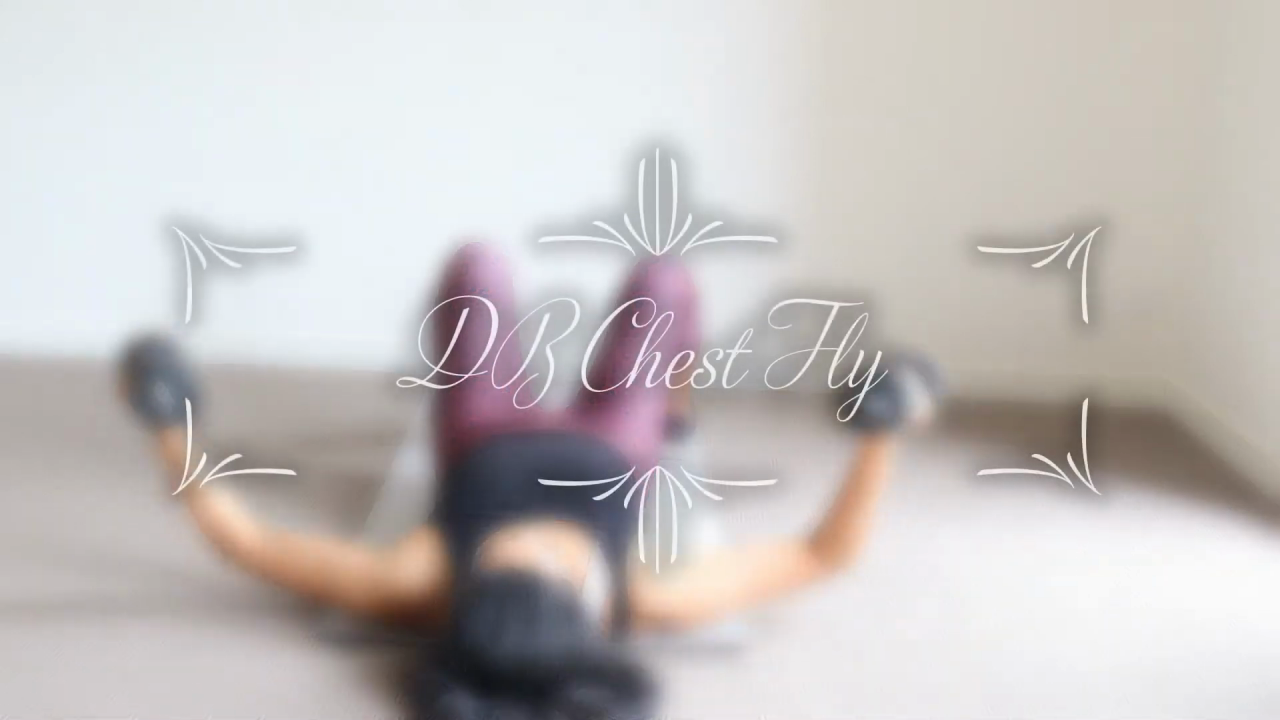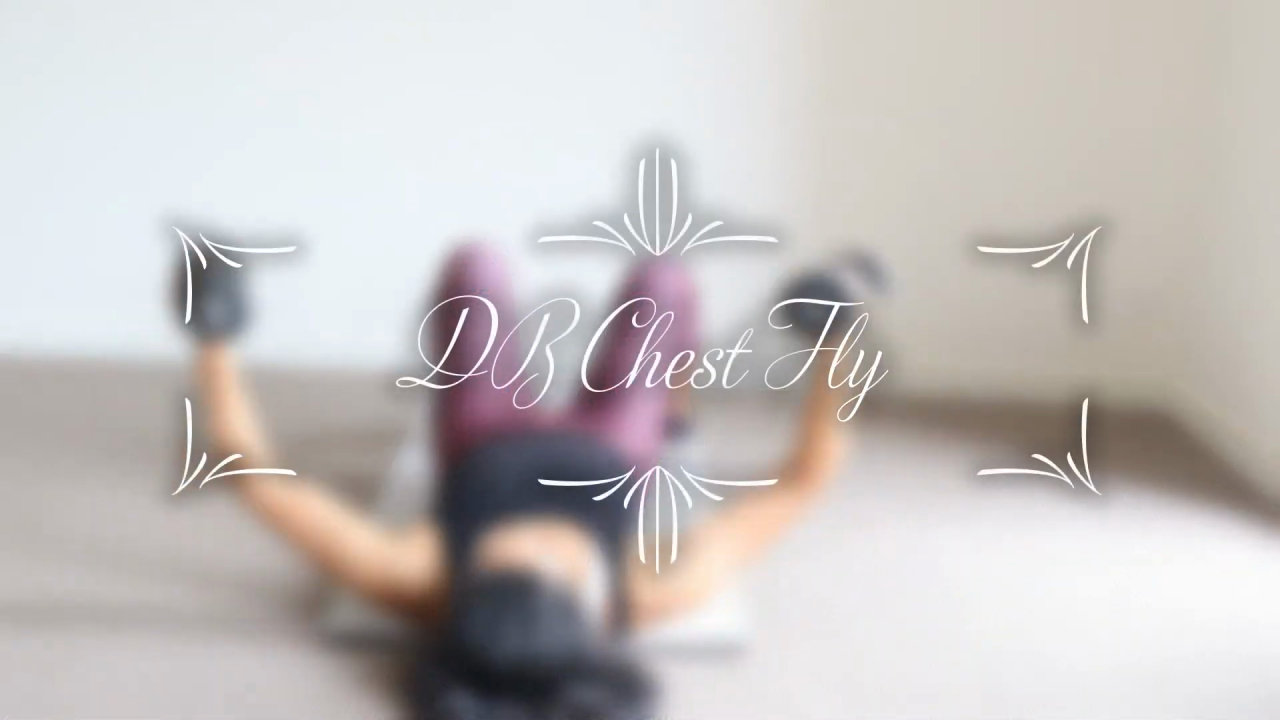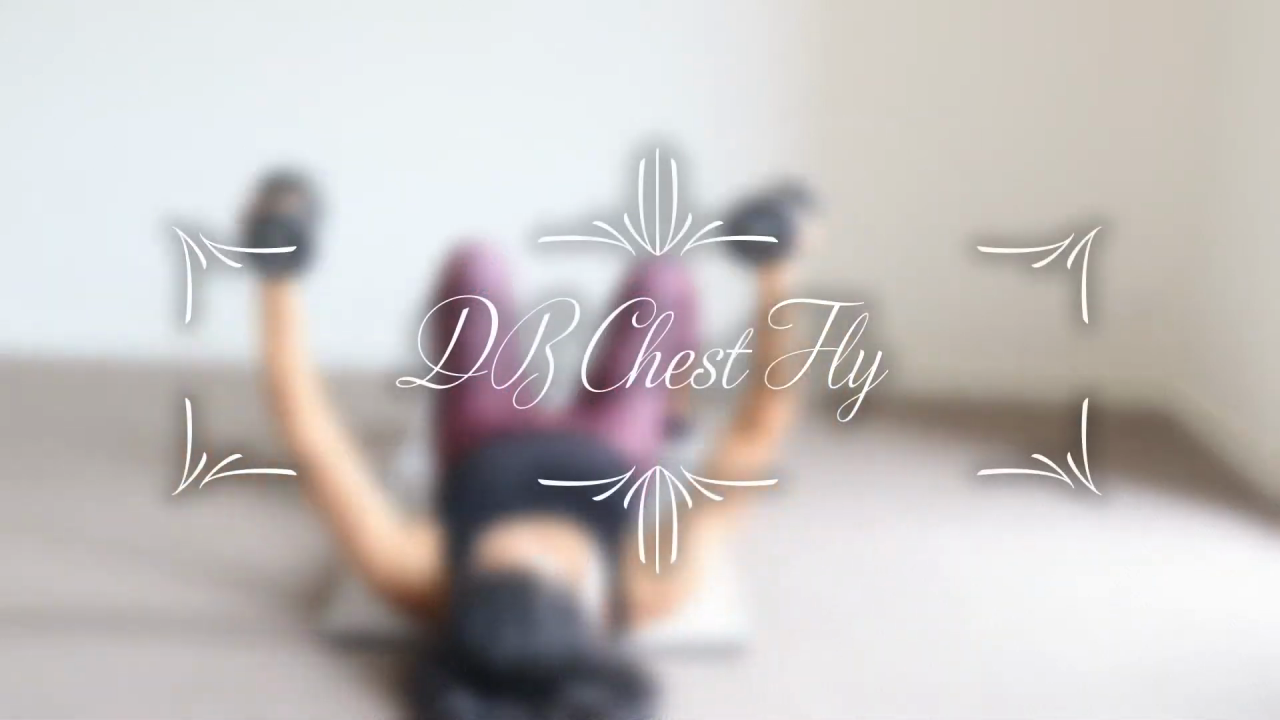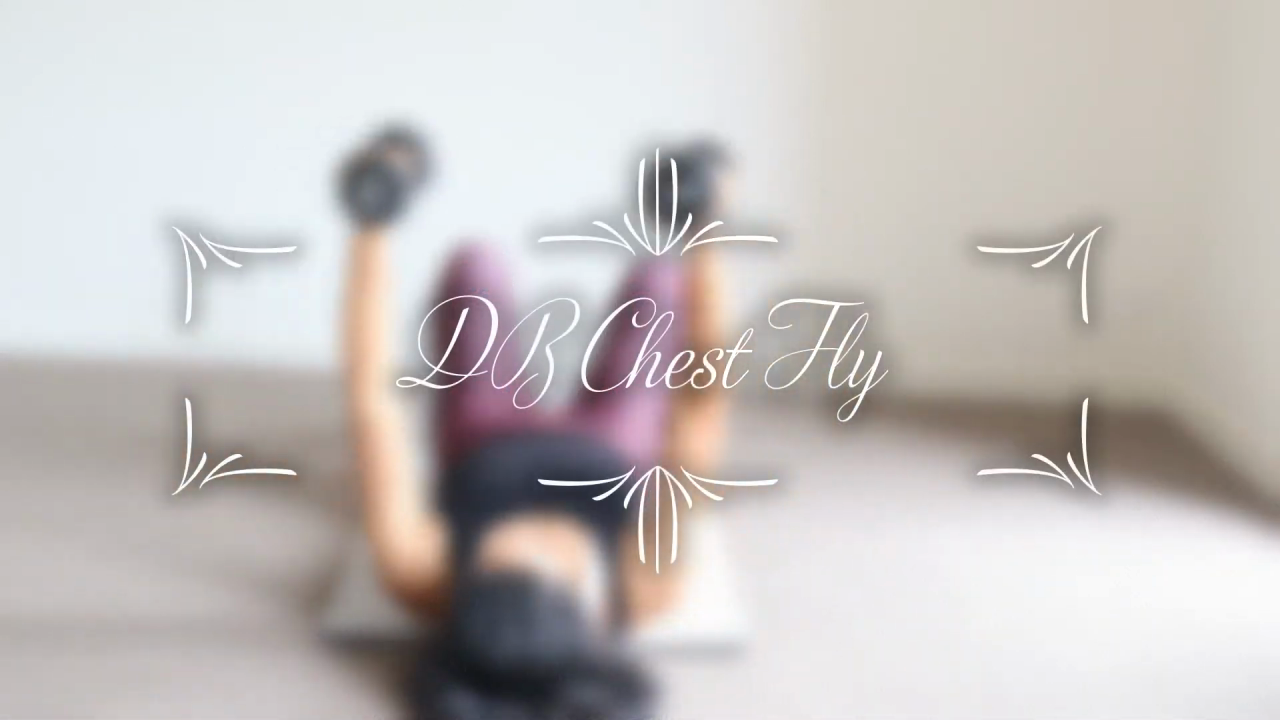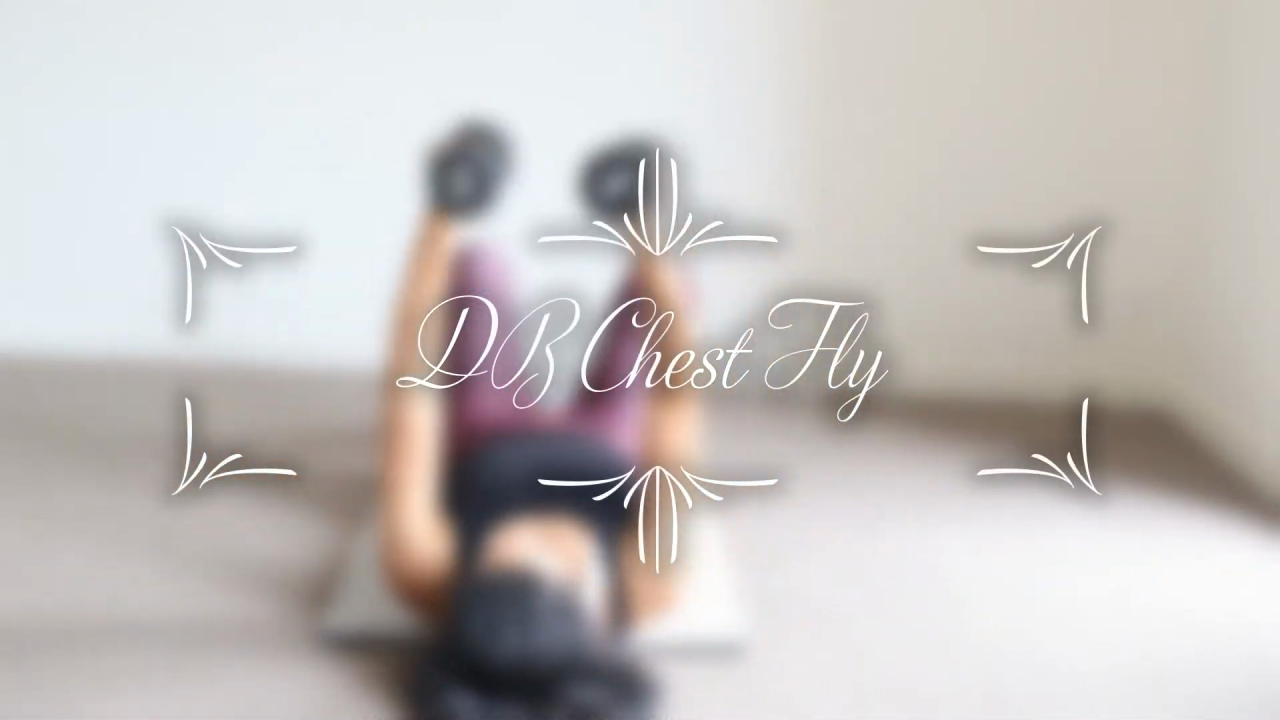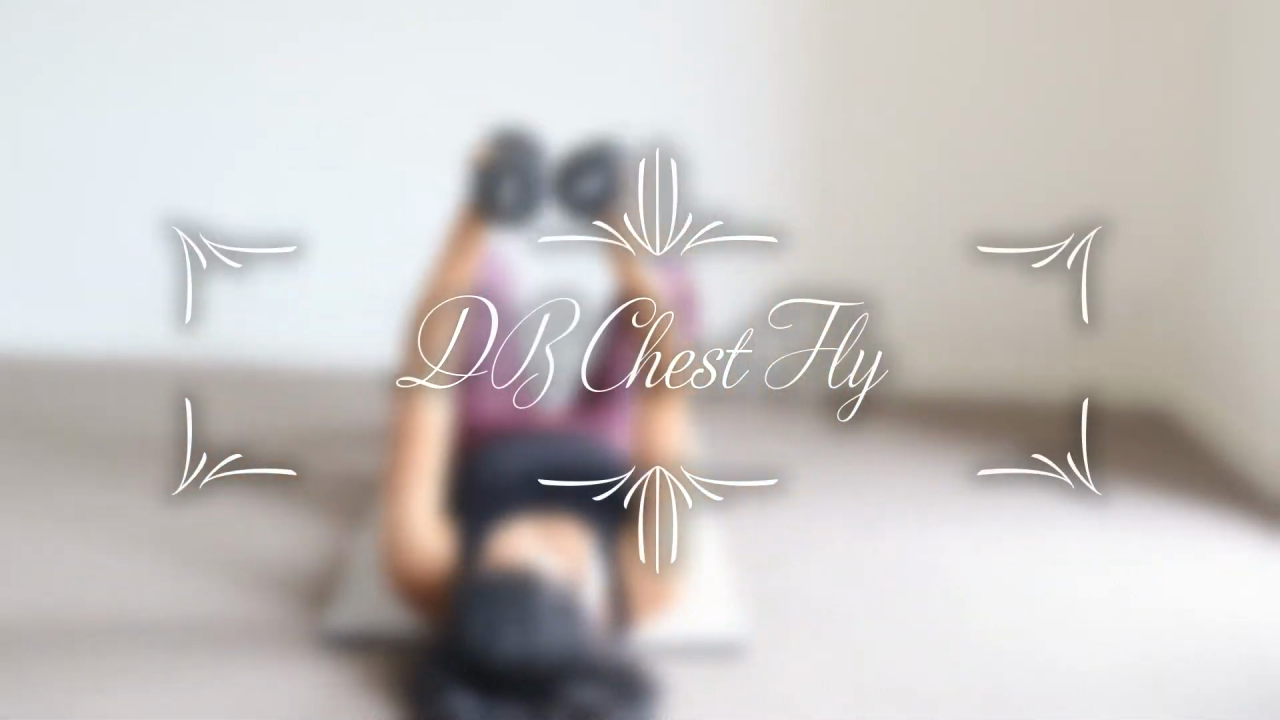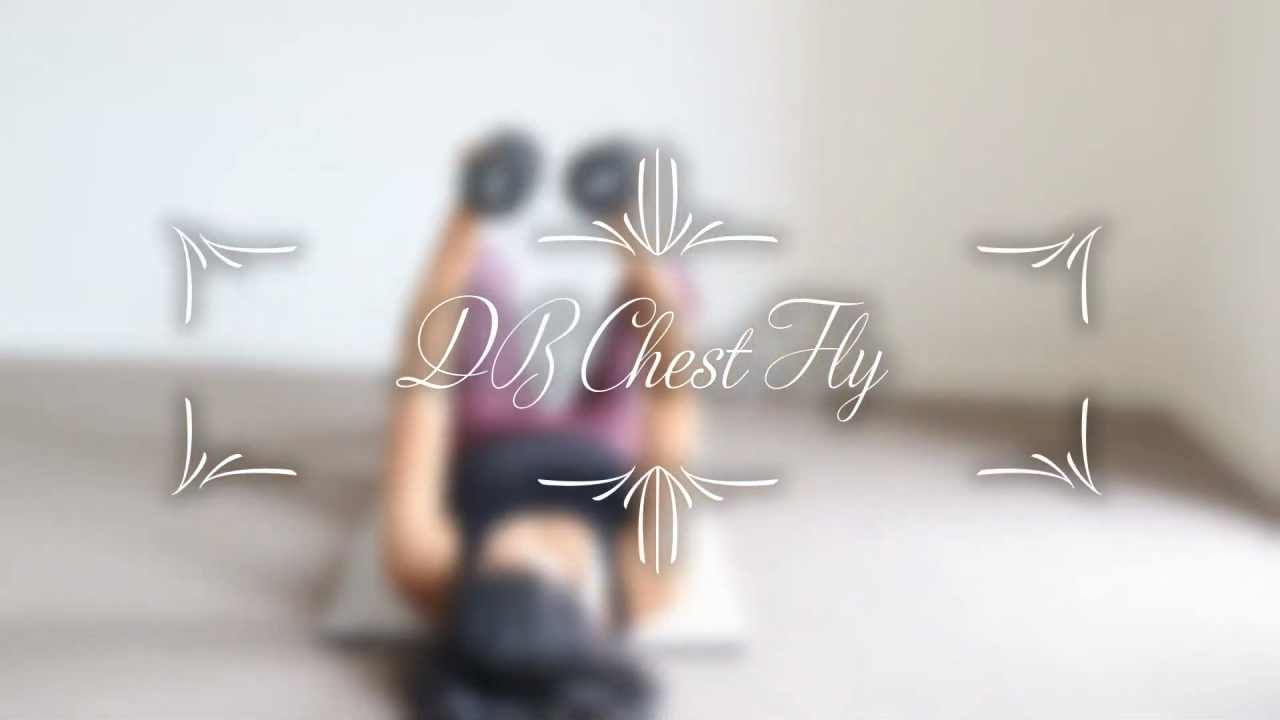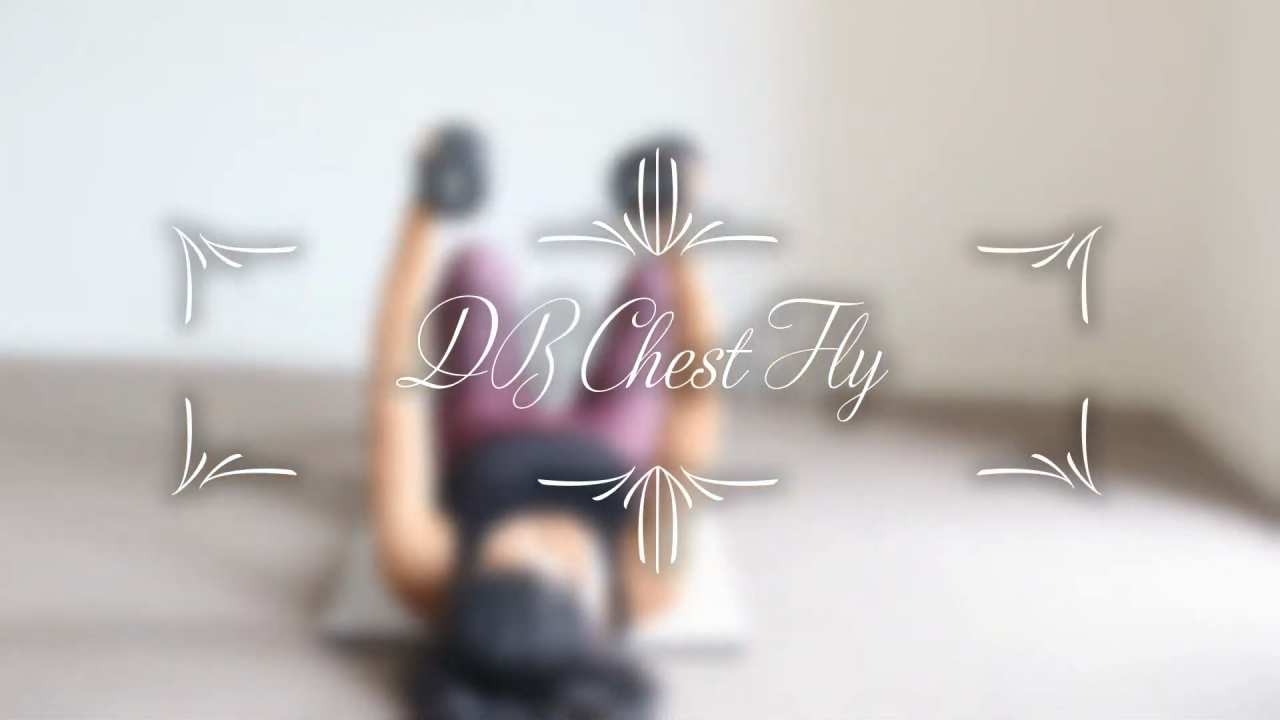
dt=0.2s
person 1, frame 1
left shoulder: (424, 589)
right shoulder: (642, 602)
left elbow: (255, 545)
right elbow: (822, 556)
left wrist: (174, 438)
right wrist: (878, 438)
left hip: (485, 447)
right hip: (606, 449)
left knee: (477, 261)
right knee: (663, 279)
right ankle: (672, 417)
person 1, frame 2
left shoulder: (423, 582)
right shoulder: (643, 596)
left elbow: (262, 480)
right elbow: (798, 490)
left wrist: (213, 343)
left hip: (484, 445)
right hip: (609, 449)
left knee: (475, 263)
right knee: (662, 278)
right ankle: (667, 418)
person 1, frame 3
left shoulder: (423, 580)
right shoulder: (647, 590)
left elbow: (310, 437)
right elbow: (754, 442)
left wrist: (277, 280)
right wrist: (775, 278)
left hip: (485, 446)
right hip: (609, 450)
left knee: (476, 264)
right knee: (661, 280)
right ankle: (666, 413)
person 1, frame 4
left shoulder: (426, 578)
right shoulder: (642, 589)
left elbow: (370, 402)
right elbow: (704, 414)
left wrist: (372, 230)
left hip: (487, 448)
right hip: (608, 450)
left knee: (475, 264)
right knee: (659, 279)
right ankle: (661, 413)
person 1, frame 5
left shoulder: (429, 577)
right shoulder: (641, 586)
left elbow: (408, 392)
right elbow: (675, 407)
left wrist: (441, 217)
left hip: (488, 448)
right hip: (607, 452)
left knee: (476, 266)
right knee: (652, 290)
person 1, frame 6
left shoulder: (429, 573)
right shoulder: (639, 587)
left elbow: (422, 390)
right elbow: (664, 402)
left wrist: (474, 219)
left hip: (488, 445)
right hip: (602, 449)
left knee: (479, 273)
right knee: (664, 281)
person 1, frame 7
left shoulder: (429, 574)
right shoulder: (639, 585)
left elbow: (420, 390)
right elbow: (671, 399)
left wrist: (467, 217)
left hip: (487, 445)
right hip: (605, 449)
left knee: (480, 268)
right knee: (664, 286)
person 1, frame 8
left shoulder: (427, 575)
right shoulder: (639, 587)
left elbow: (395, 395)
right elbow: (695, 410)
left wrist: (423, 216)
left hip: (486, 448)
right hip: (608, 451)
left knee: (478, 267)
right knee: (657, 286)
